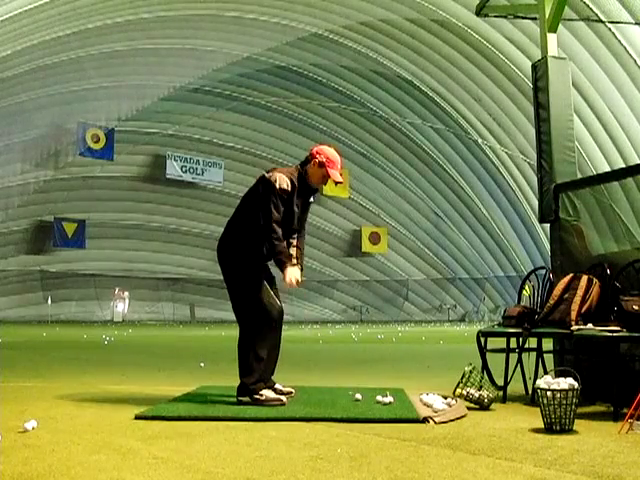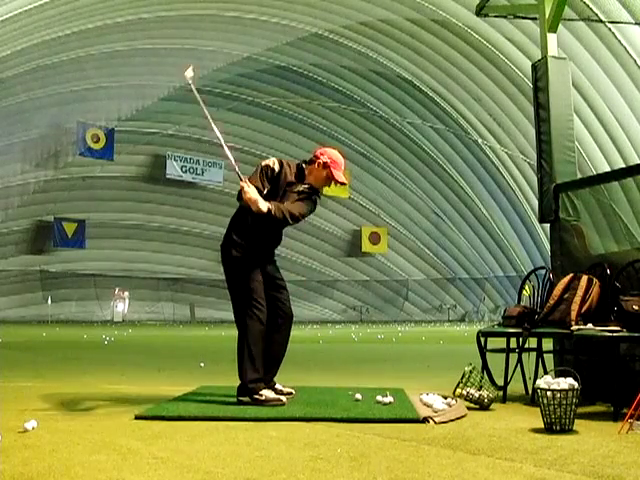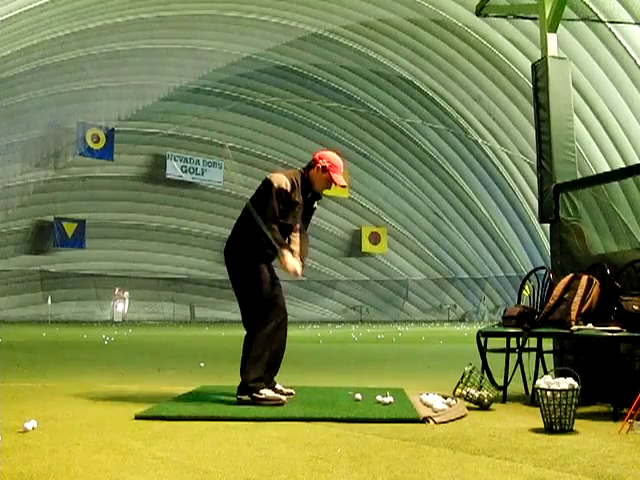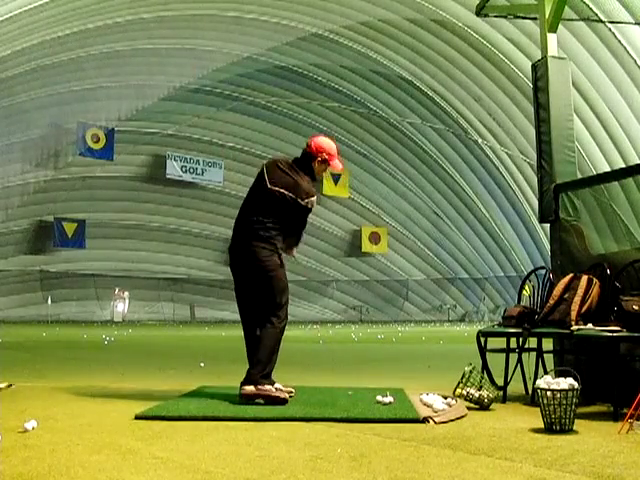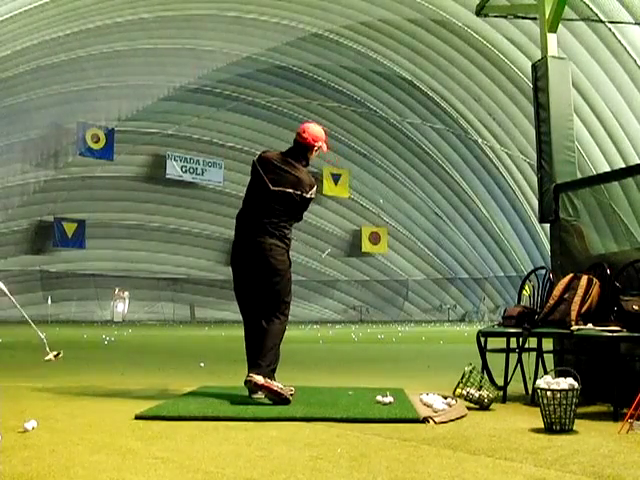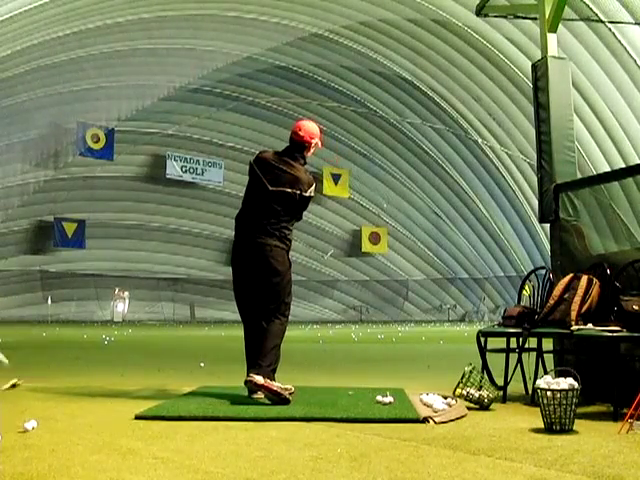
dt=0.3s
person 1, frame 1
left shoulder: (306, 195)
right shoulder: (281, 179)
left elbow: (297, 232)
right elbow: (270, 224)
left wrist: (296, 265)
right wrist: (285, 265)
left hip: (257, 255)
right hip: (238, 251)
left knee: (273, 313)
right knee: (256, 315)
left ankle: (263, 379)
right ankle: (250, 387)
person 1, frame 2
left shoulder: (310, 196)
right shoulder: (276, 167)
left elbow: (289, 213)
right elbow: (247, 191)
left wrist: (264, 206)
right wrist: (250, 195)
left hip: (264, 254)
right hip: (240, 248)
left knee: (282, 315)
right knee: (254, 315)
left ankle: (264, 380)
right ankle: (250, 387)
person 1, frame 3
left shoulder: (309, 200)
right shoulder: (282, 182)
left elbow: (300, 235)
right elbow: (267, 223)
left wrist: (294, 258)
right wrist: (284, 254)
left hip: (259, 257)
right hip: (246, 254)
left knee: (278, 318)
right knee: (264, 318)
left ankle: (265, 380)
right ankle: (251, 386)
person 1, frame 4
left shoulder: (275, 165)
right shoulder: (306, 193)
right elbow: (294, 229)
right wrist: (290, 245)
left hip: (241, 247)
right hip: (263, 250)
left knee: (255, 317)
right knee: (275, 316)
left ankle: (260, 379)
right ankle: (256, 381)
person 1, frame 5
left shoulder: (265, 159)
right shoulder: (307, 183)
left hip: (243, 243)
right hip: (272, 249)
left knee: (253, 315)
right knee: (277, 313)
left ankle: (259, 376)
right ankle: (262, 373)
person 1, frame 6
left shoulder: (262, 160)
right shoulder: (306, 182)
left hip: (243, 245)
right hip: (273, 250)
left knee: (252, 315)
right knee: (277, 313)
left ankle: (257, 377)
right ankle: (262, 373)
